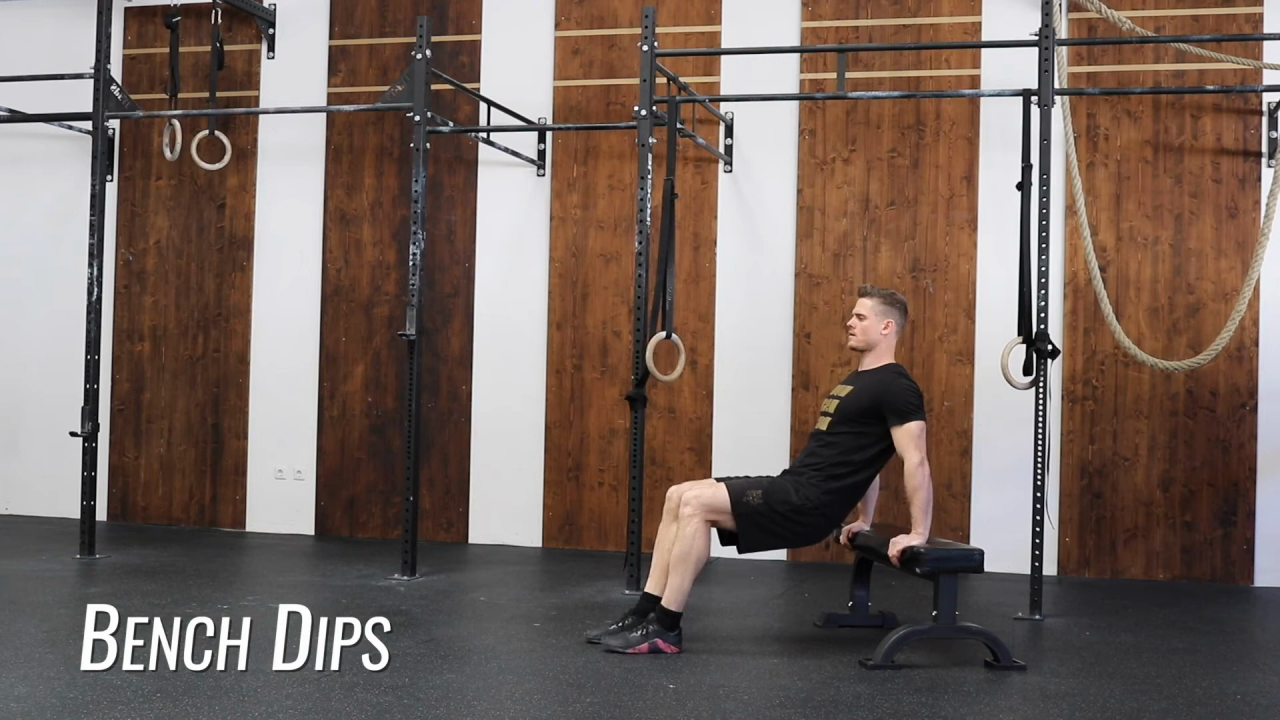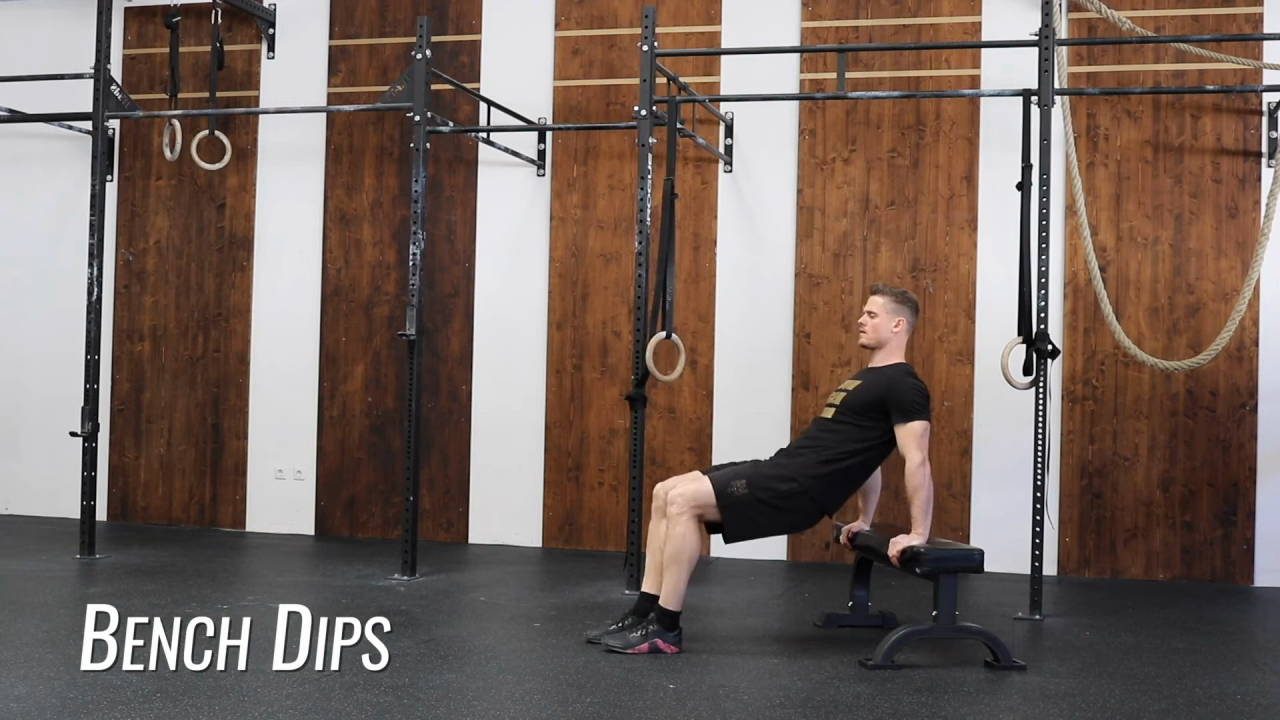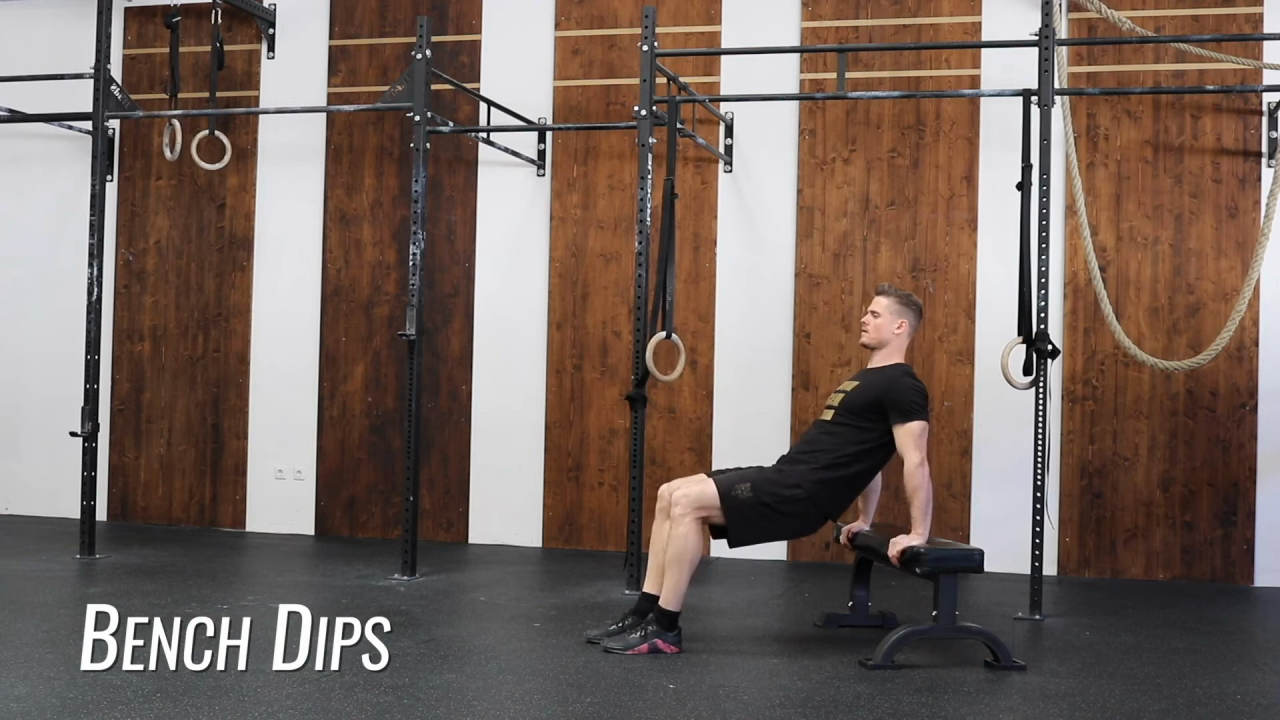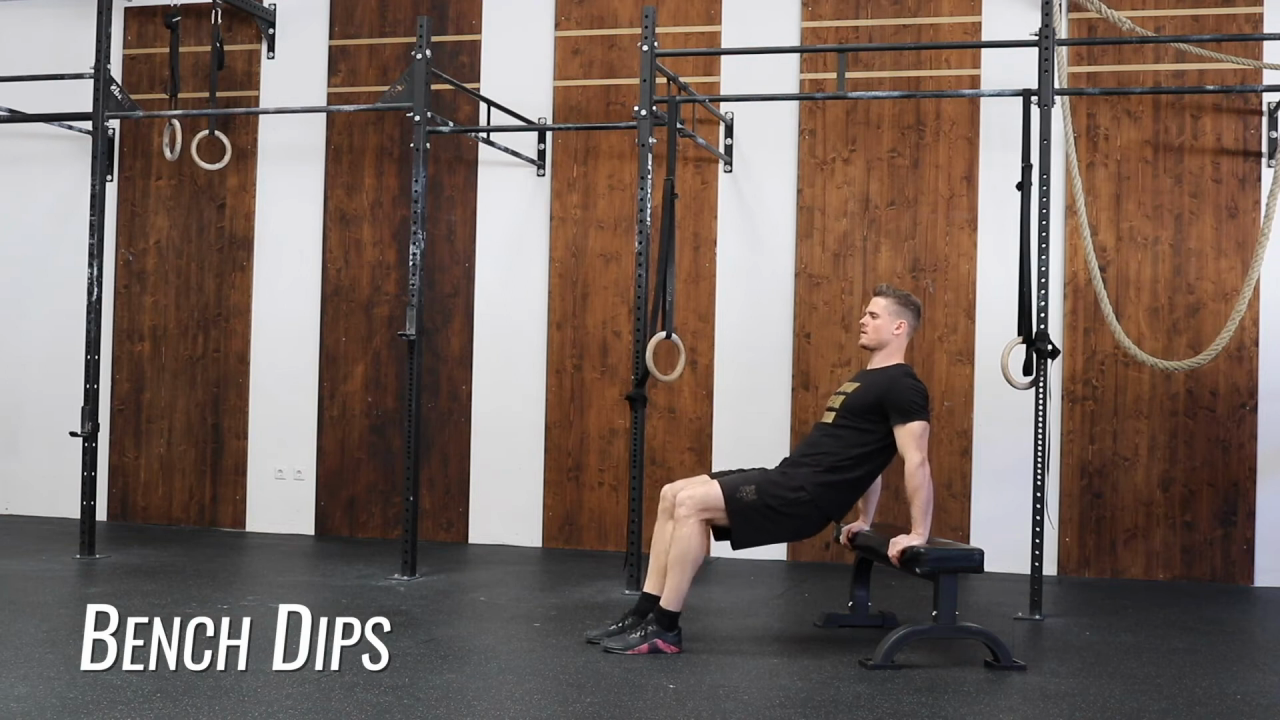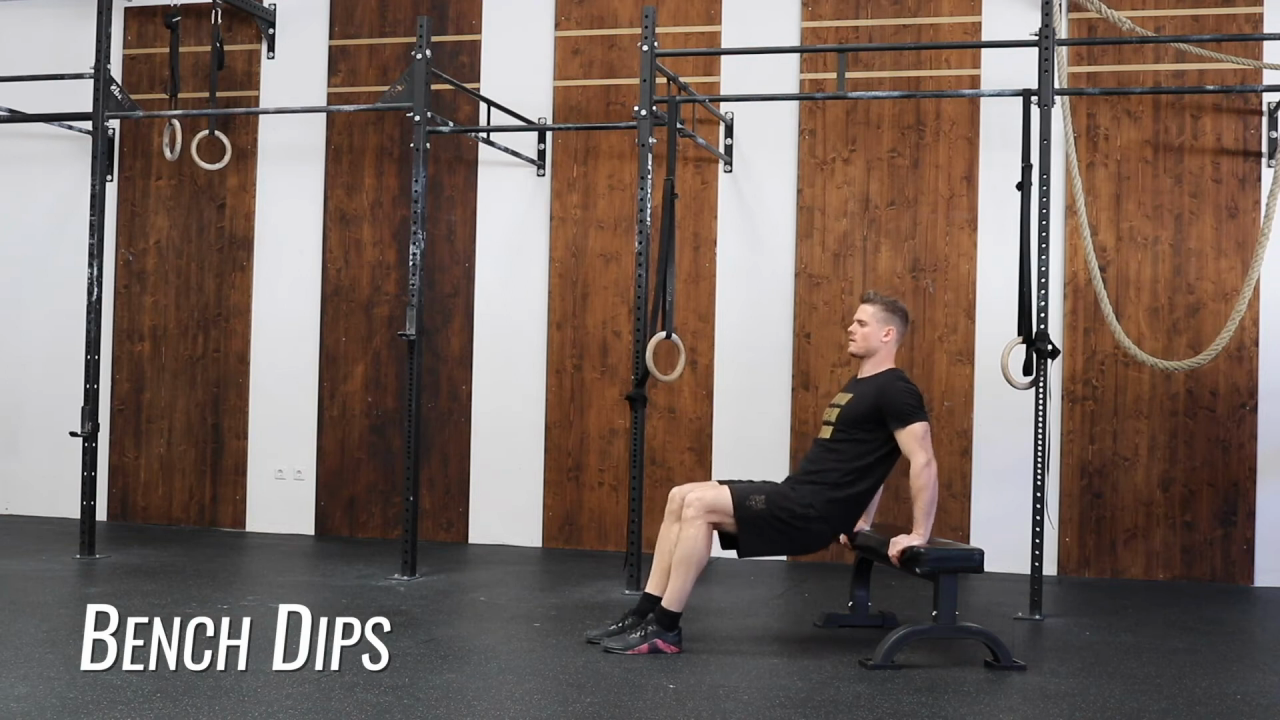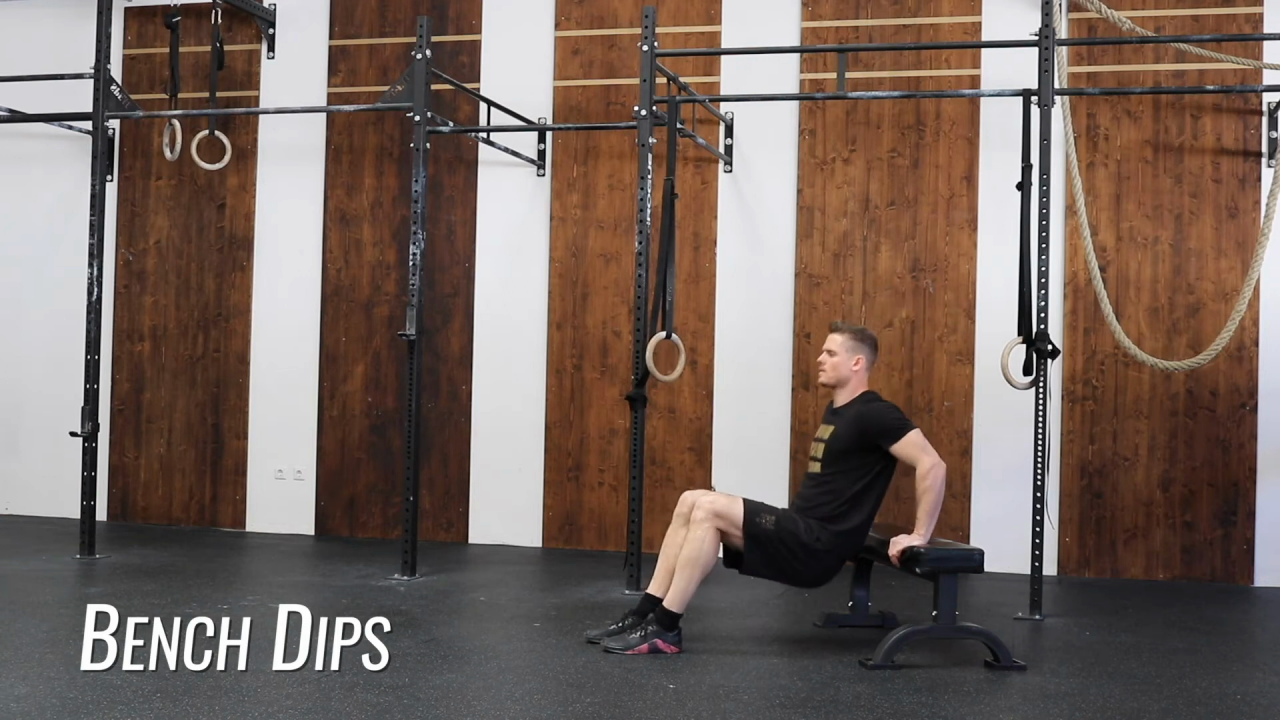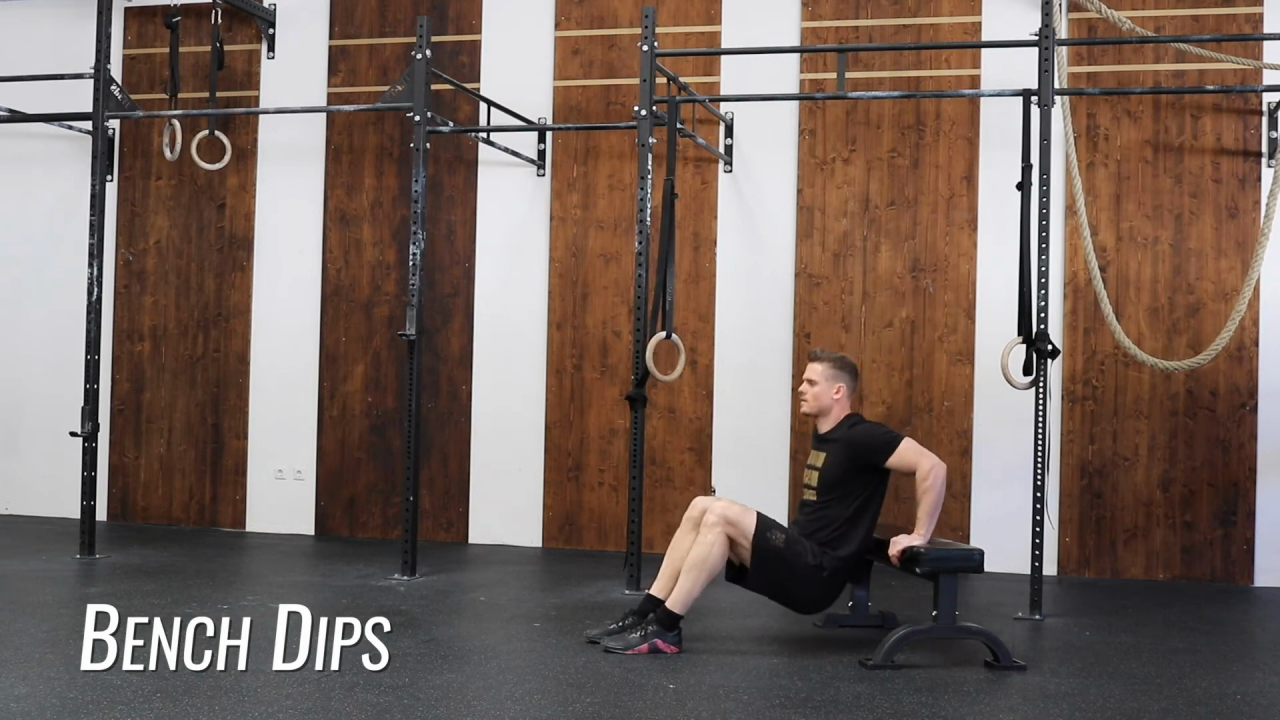
dt=0.4s
person 1, frame 1
left shoulder: (894, 386)
right shoulder: (859, 380)
left elbow: (915, 460)
left wrist: (918, 534)
right wrist: (865, 521)
left hip: (811, 503)
right hip: (793, 489)
left knee: (695, 503)
right knee: (678, 497)
left ankle: (665, 628)
right ankle: (646, 613)
person 1, frame 2
left shoulder: (902, 384)
right shoulder: (869, 378)
left elbow: (917, 460)
right elbow: (863, 453)
left wrist: (918, 534)
right wrist: (864, 521)
left hip: (801, 488)
right hip: (784, 474)
left knee: (681, 500)
right knee: (665, 494)
left ankle: (664, 628)
right ankle: (645, 613)
person 1, frame 3
left shoulder: (901, 385)
right shoulder: (867, 378)
left elbow: (915, 460)
right elbow: (862, 454)
left wrist: (918, 534)
right wrist: (865, 521)
left hip: (805, 493)
right hip: (787, 479)
left knee: (687, 502)
right knee: (670, 494)
left ankle: (664, 628)
right ankle: (645, 613)
person 1, frame 4
left shoulder: (901, 385)
right shoulder: (867, 378)
left elbow: (917, 460)
right elbow: (864, 454)
left wrist: (917, 534)
right wrist: (864, 521)
left hip: (808, 496)
right hip: (789, 481)
left knee: (691, 503)
right knee: (673, 496)
left ankle: (663, 628)
right ankle: (645, 613)
person 1, frame 5
left shoulder: (893, 390)
right shoulder: (859, 385)
left elbow: (924, 462)
left wrist: (918, 535)
right wrist: (861, 522)
left hip: (815, 512)
right hip: (798, 499)
left knee: (699, 504)
right knee: (681, 498)
left ankle: (664, 627)
right ankle: (644, 613)
person 1, frame 6
left shoulder: (871, 414)
right shoulder: (838, 410)
left elbow: (932, 465)
left wrist: (918, 537)
right wrist: (855, 524)
left hip: (817, 547)
right hip: (800, 534)
left knee: (709, 510)
right knee: (692, 502)
left ankle: (664, 628)
right ankle: (645, 613)
person 1, frame 7
left shoulder: (859, 436)
right shoulder: (826, 434)
left elbow: (932, 467)
left wrist: (918, 537)
left hip: (817, 573)
right hip: (800, 558)
left knee: (721, 514)
right knee: (702, 509)
left ankle: (664, 628)
right ankle: (644, 614)
